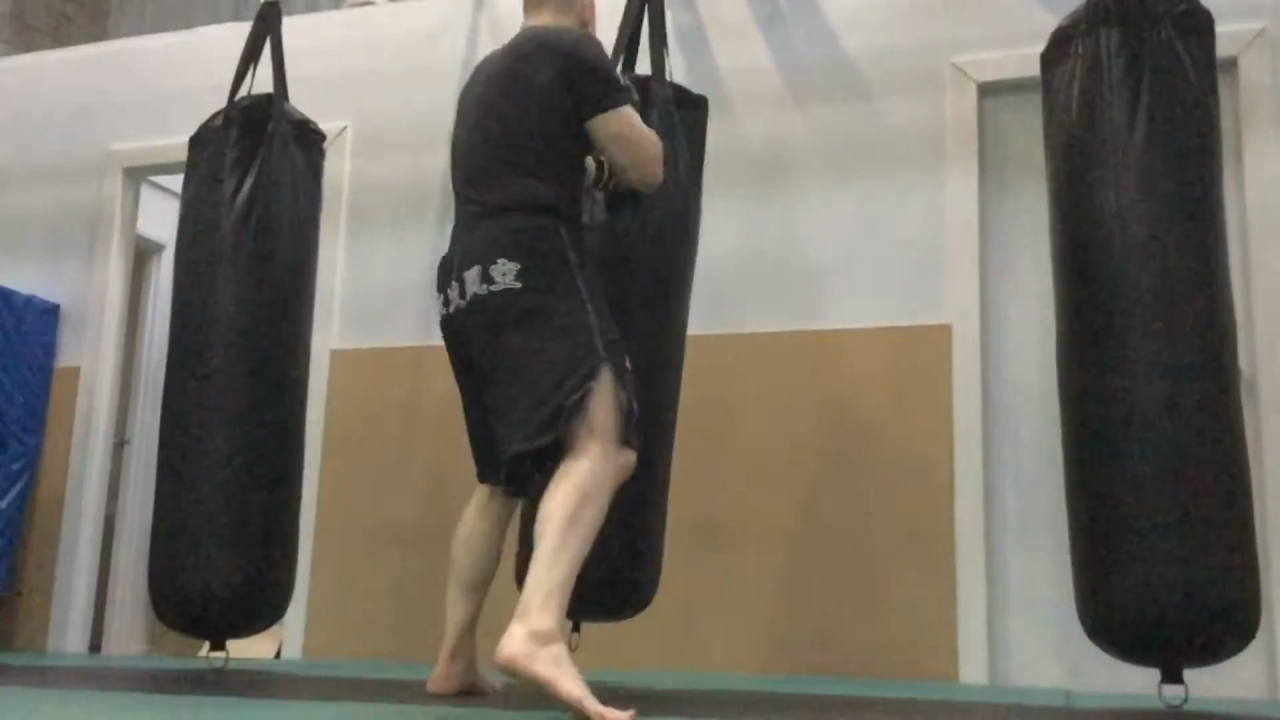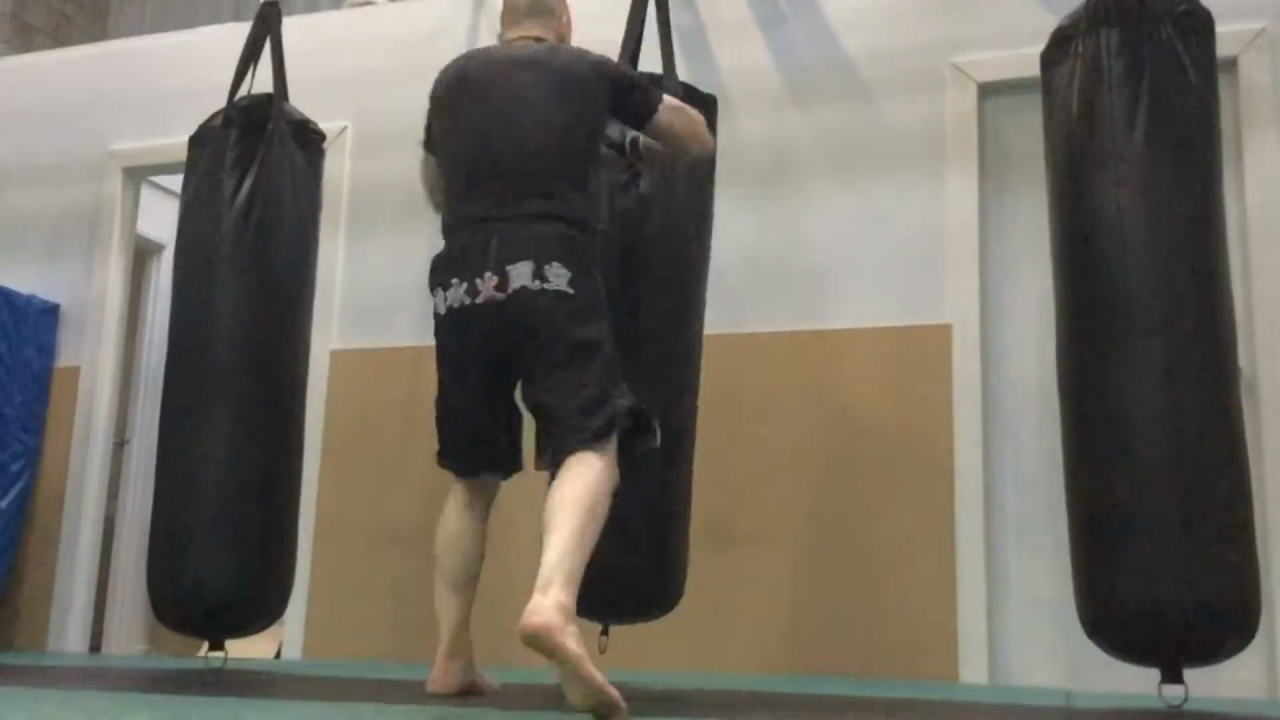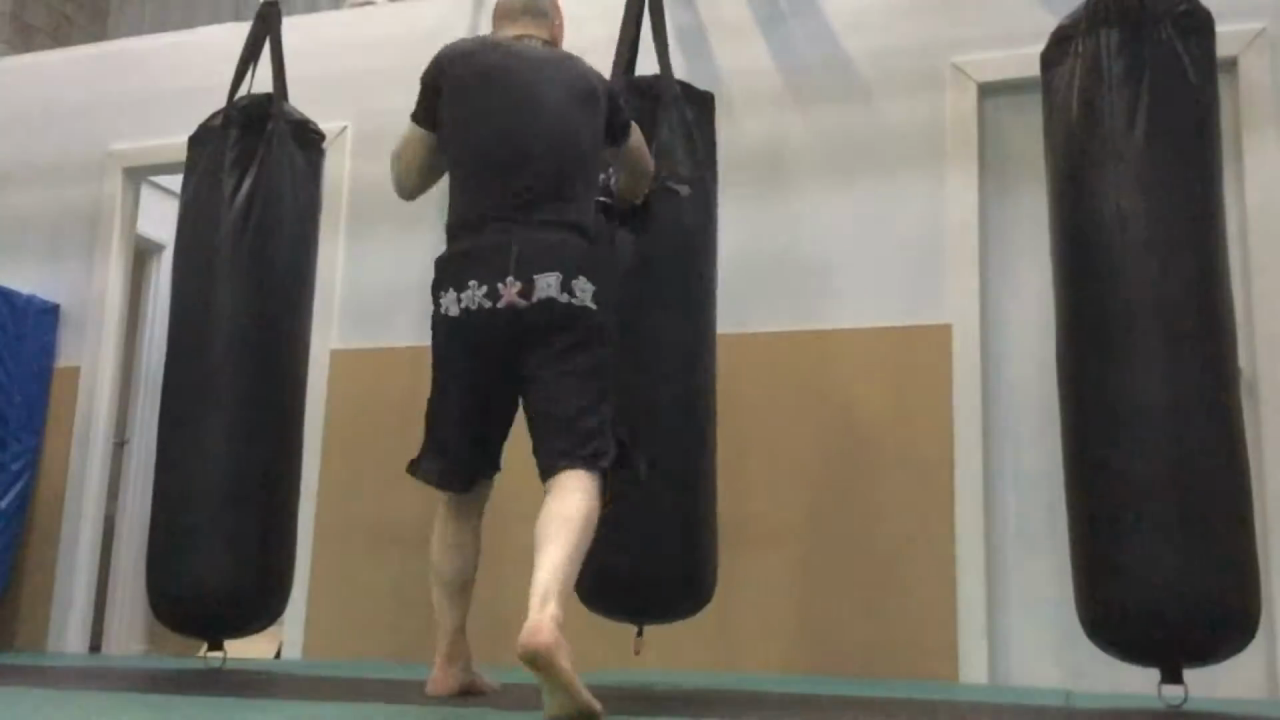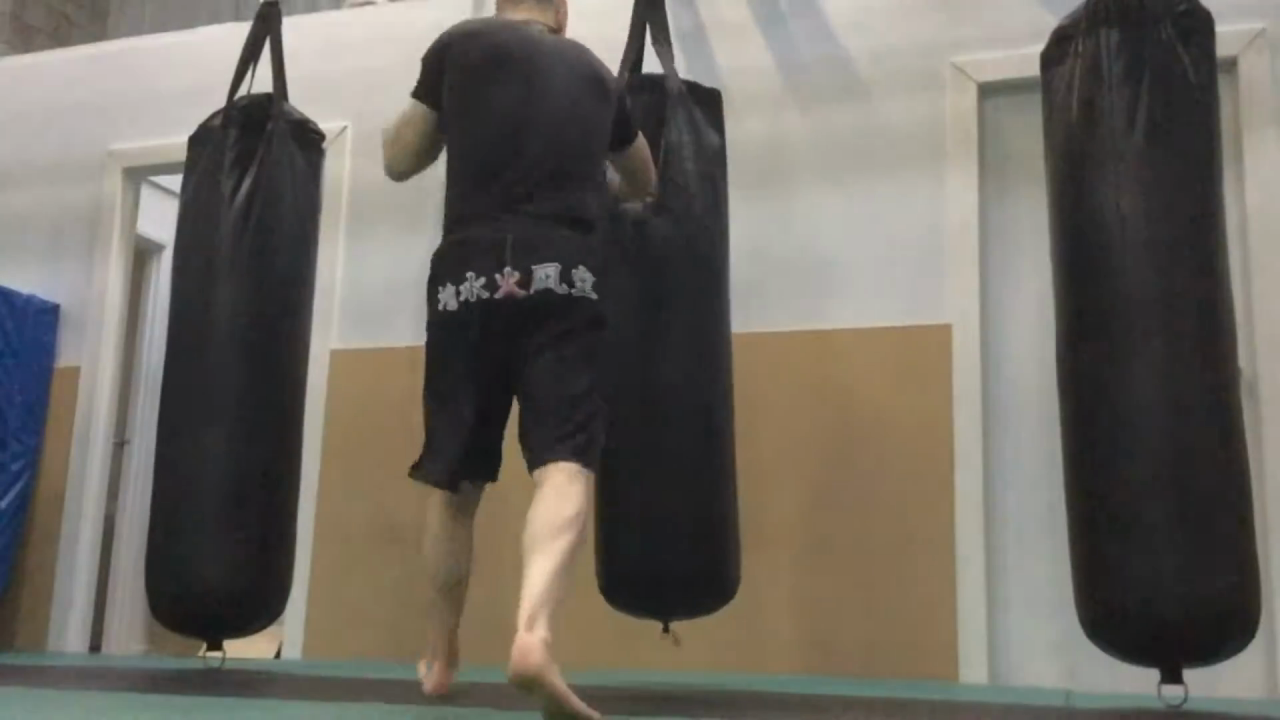
dt=0.1s
person 1, frame 1
left shoulder: (487, 72)
right elbow: (645, 172)
right wrist: (626, 111)
left hip: (464, 281)
right hip: (531, 264)
left knee: (502, 478)
right knee: (604, 441)
left ankle: (453, 657)
right ankle: (535, 633)
person 1, frame 2
left shoulder: (457, 77)
right shoulder: (588, 70)
right elbow: (699, 142)
right wrist: (645, 105)
left hip: (463, 285)
right hip: (550, 270)
left knee: (473, 476)
right knee: (588, 450)
left ankle: (452, 658)
right ankle: (553, 603)
person 1, frame 3
left shoulder: (457, 62)
right shoulder: (587, 80)
left elbow: (406, 180)
right elbow: (641, 178)
left hip: (470, 282)
right hip: (564, 282)
left knee: (460, 480)
right knee: (574, 469)
left ankle: (450, 662)
right ankle: (543, 616)
person 1, frame 4
right shoulder: (594, 72)
left elbow: (397, 163)
right elbow: (643, 186)
left hip: (467, 276)
right hip: (563, 275)
left knee: (456, 481)
right knee: (564, 466)
left ankle: (440, 660)
right ankle: (532, 633)
